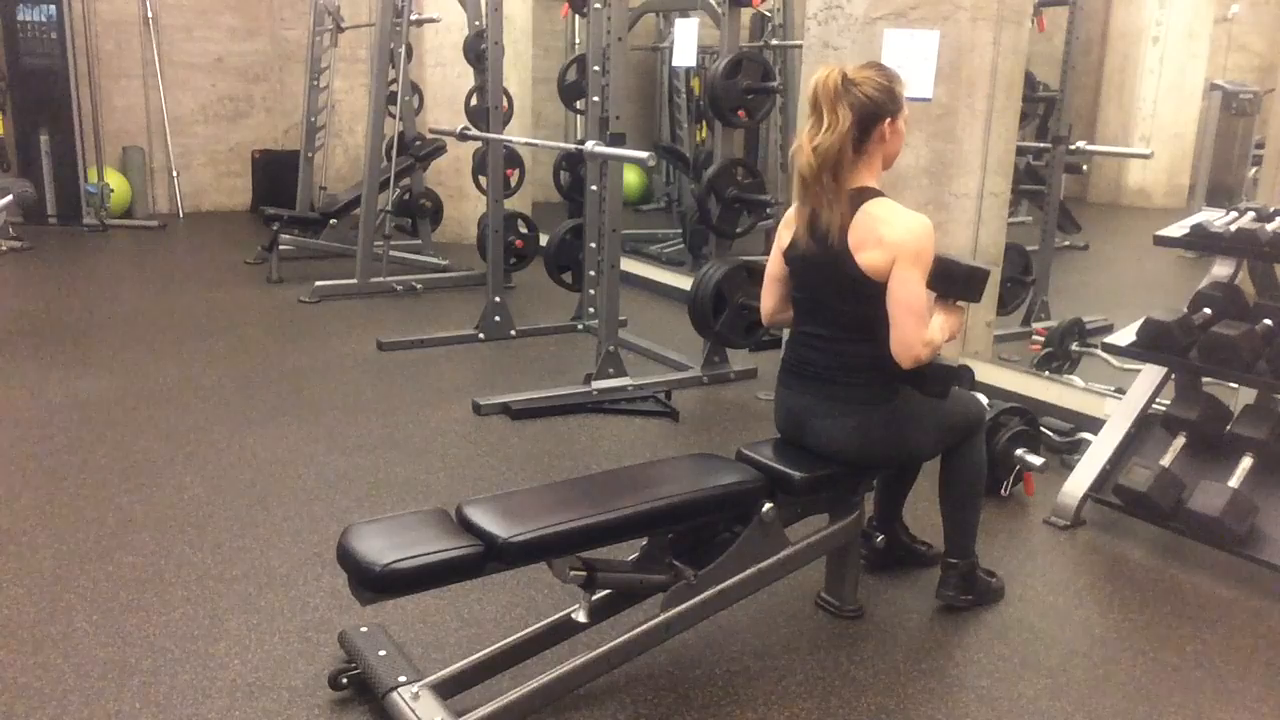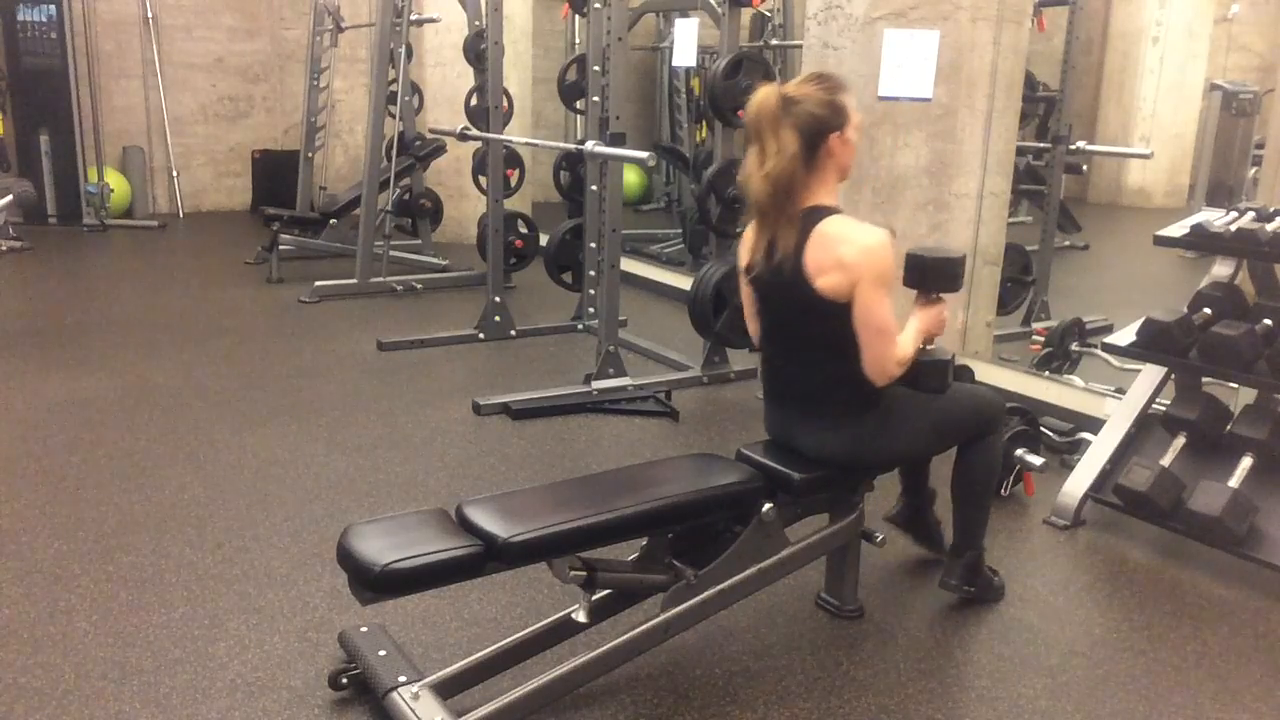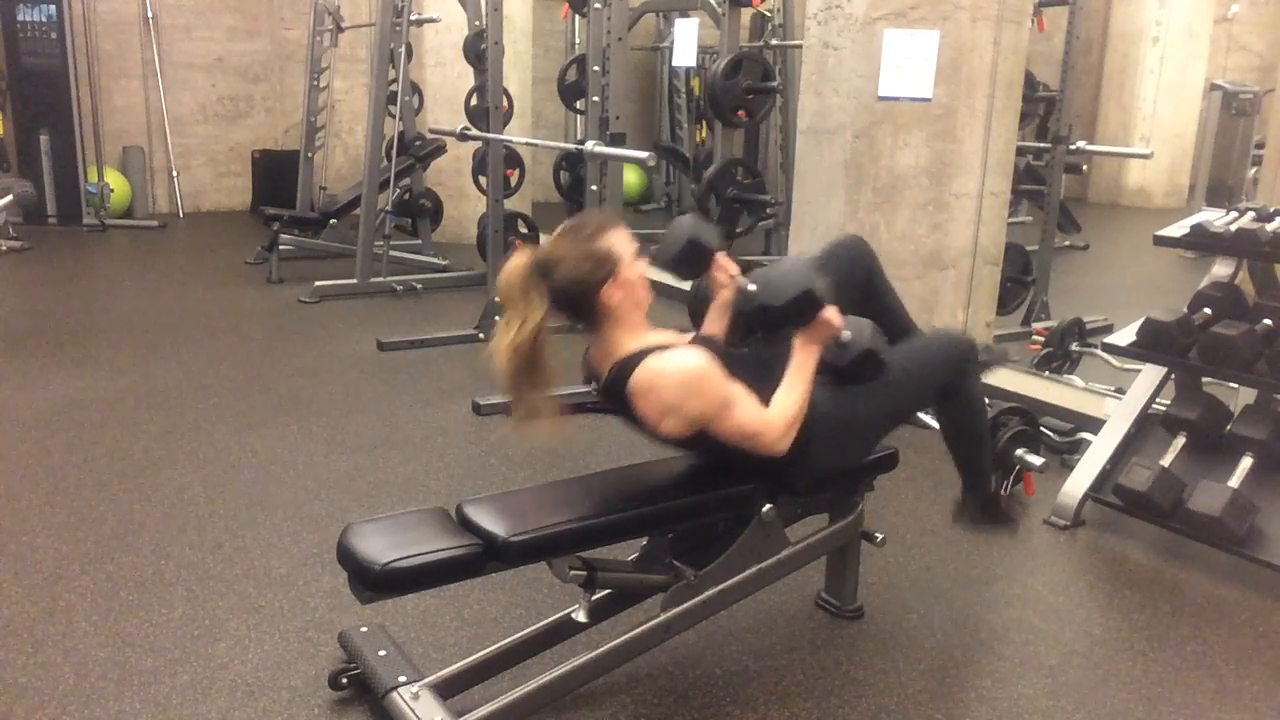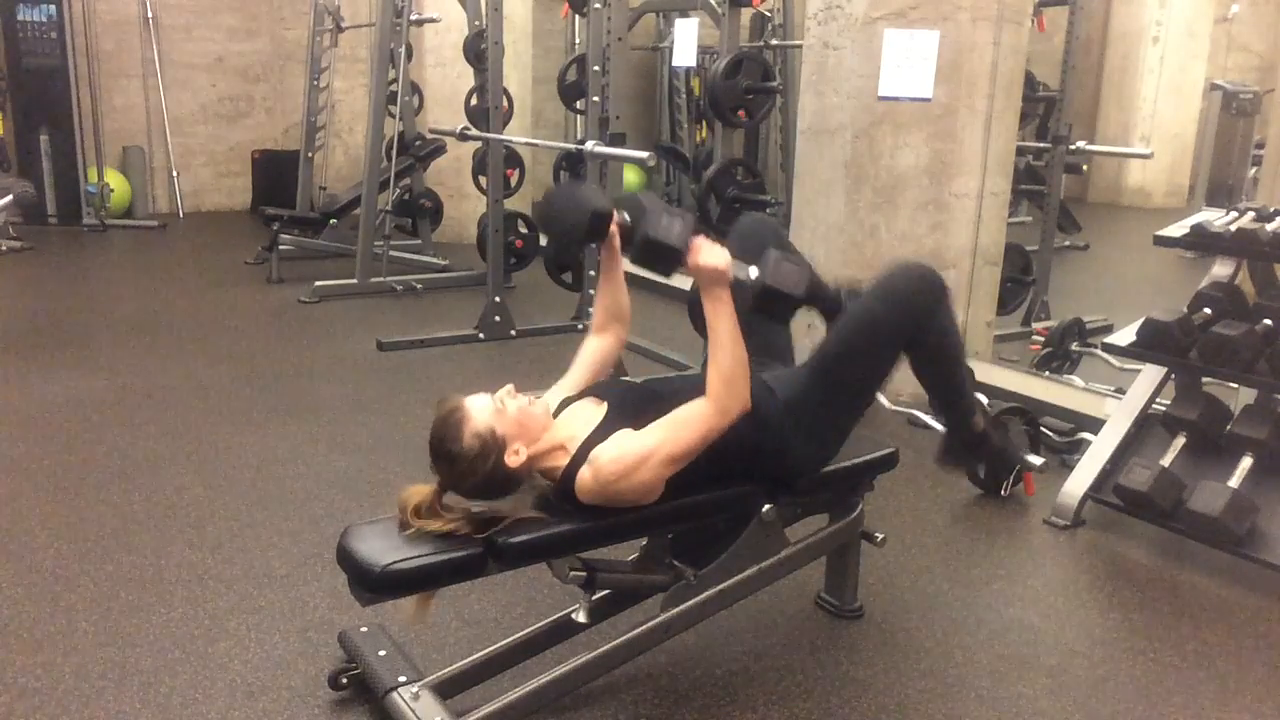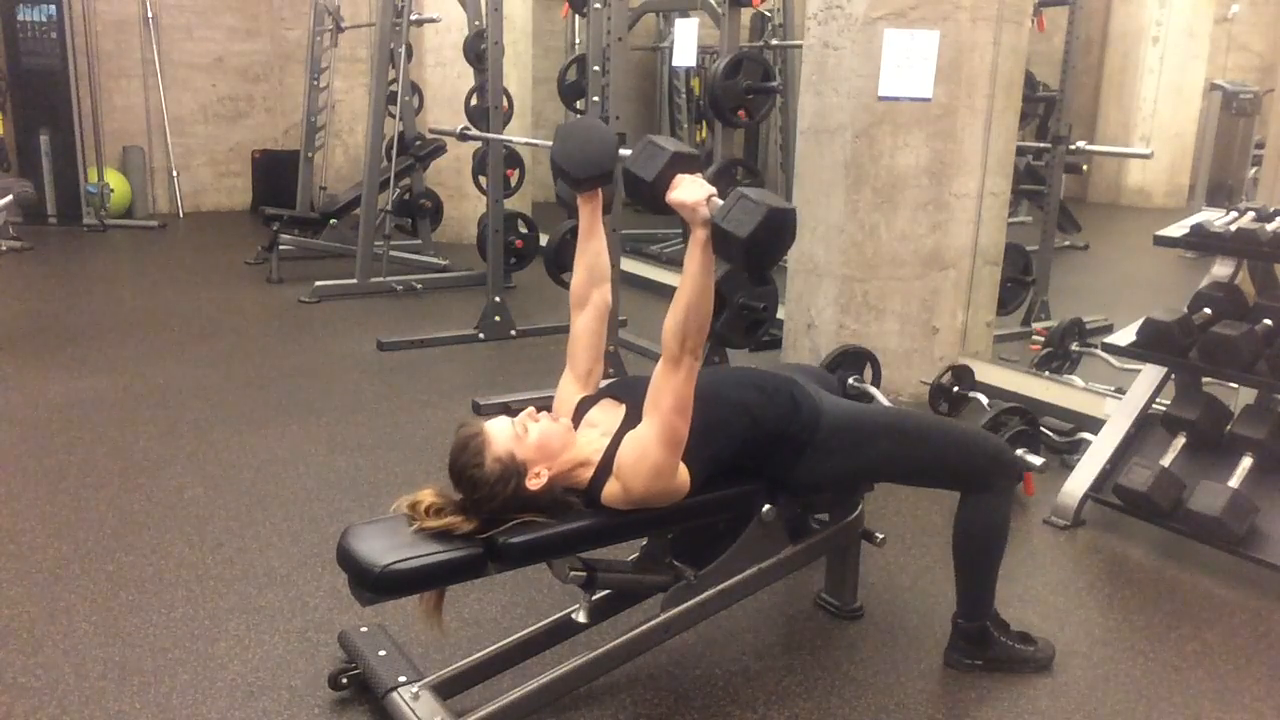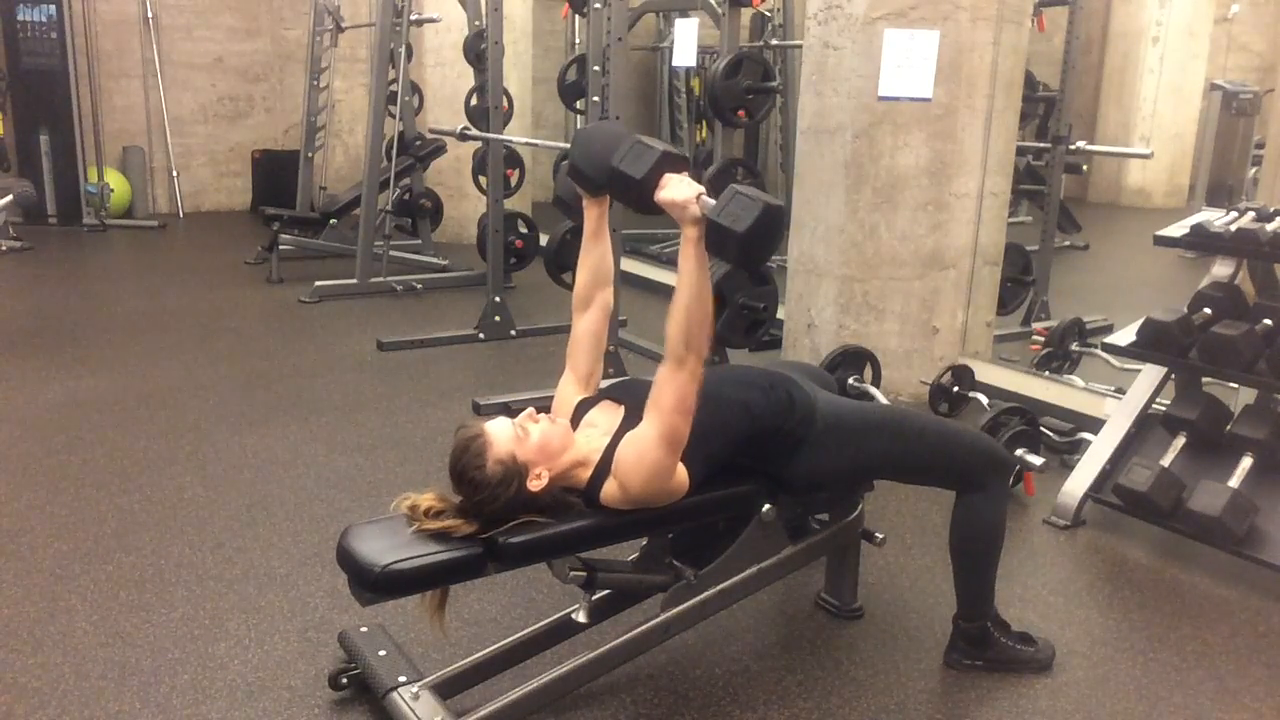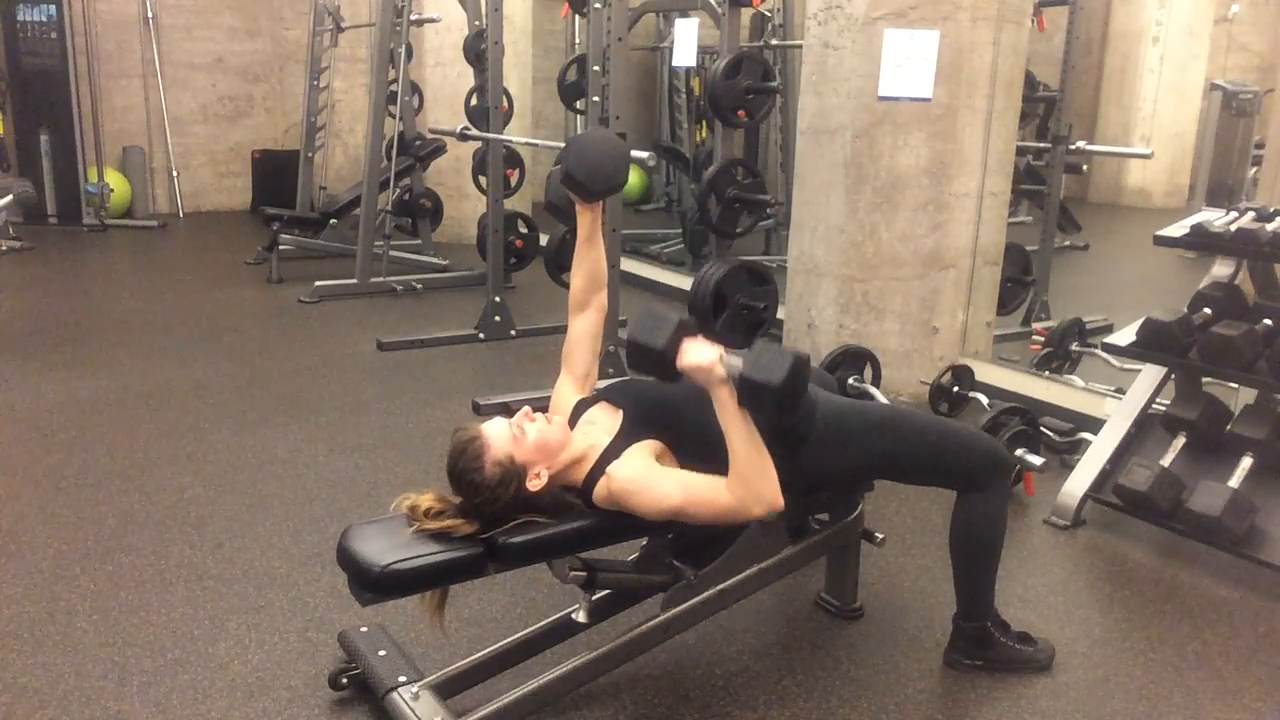
dt=0.7s
person 1, frame 1
left shoulder: (797, 211)
right shoulder: (904, 228)
left elbow: (772, 312)
right elbow: (909, 352)
right wrist: (946, 322)
left hip: (794, 410)
right hip: (857, 425)
left knee: (918, 403)
right knee: (967, 415)
left ankle: (886, 534)
right ankle: (961, 573)
person 1, frame 2
left shoulder: (758, 229)
right shoulder: (861, 243)
right elbow: (882, 368)
right wrist: (921, 323)
left hip: (784, 419)
right hip: (845, 431)
left knee: (927, 384)
right knee: (987, 408)
left ankle: (916, 504)
right ankle: (967, 565)
person 1, frame 3
left shoulder: (610, 353)
right shoulder: (671, 375)
right elbow: (774, 437)
left wrist: (723, 301)
right wrist: (809, 347)
left hip: (769, 383)
right hip: (807, 436)
left knee: (851, 254)
right knee: (951, 352)
left ankle: (915, 355)
right ankle: (983, 496)
person 1, frame 4
left shoulder: (558, 408)
right shoulder: (608, 471)
left elbow: (608, 334)
right elbow: (730, 402)
left wrist: (612, 255)
right wrist: (714, 291)
left hip: (755, 386)
right hip: (783, 429)
left knee: (758, 229)
right knee: (913, 283)
left ankle: (843, 310)
right ankle: (970, 437)
person 1, frame 5
left shoulder: (574, 413)
right shoulder: (633, 477)
left elbow: (590, 305)
right elbow: (682, 354)
left wrist: (588, 204)
right wrist: (701, 231)
left hip: (777, 392)
right hip: (802, 437)
left knee: (827, 375)
right knee: (995, 464)
right ankle: (976, 633)
person 1, frame 6
left shoulder: (573, 413)
right shoulder: (630, 476)
left elbow: (592, 309)
right elbow: (688, 358)
left wrist: (596, 208)
right wrist: (692, 230)
right hip: (801, 435)
right knee: (988, 463)
right ankle: (977, 635)
person 1, frame 7
left shoulder: (570, 410)
right shoulder: (622, 481)
left elbow: (587, 309)
right elbow: (761, 497)
left wrist: (587, 213)
right wrist: (720, 386)
right hip: (801, 436)
right knee: (989, 463)
right ankle: (976, 634)
